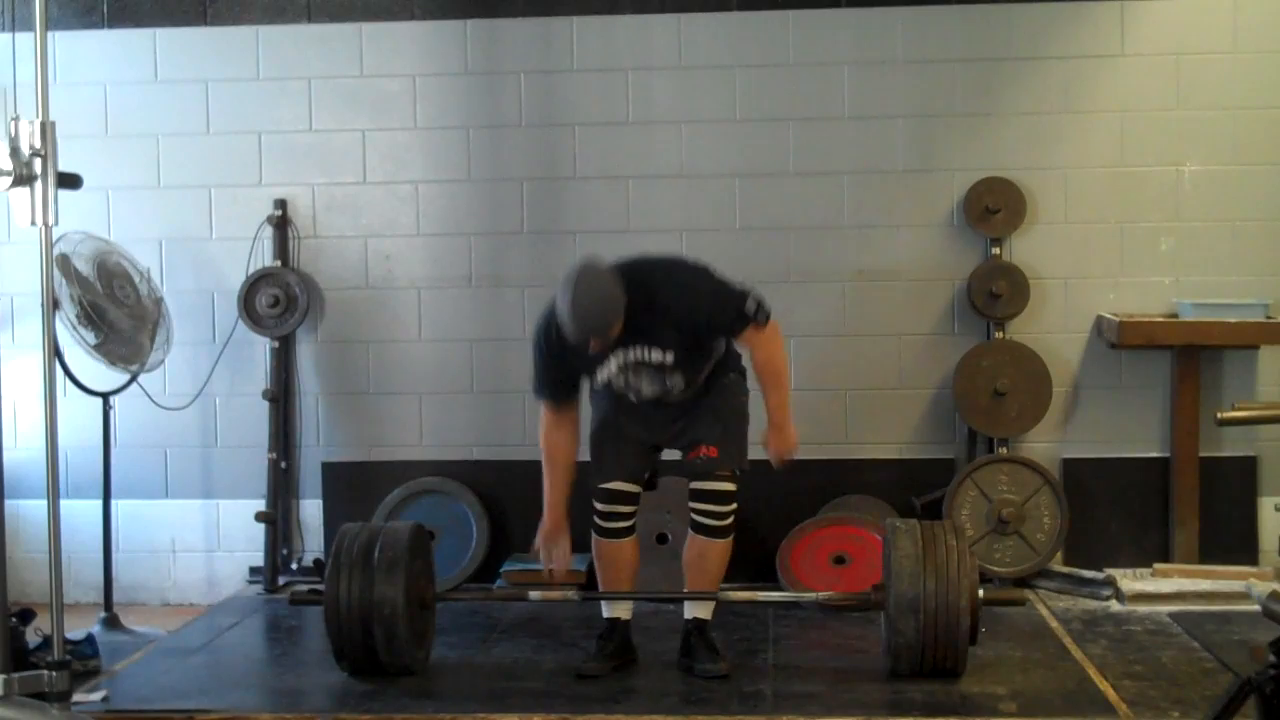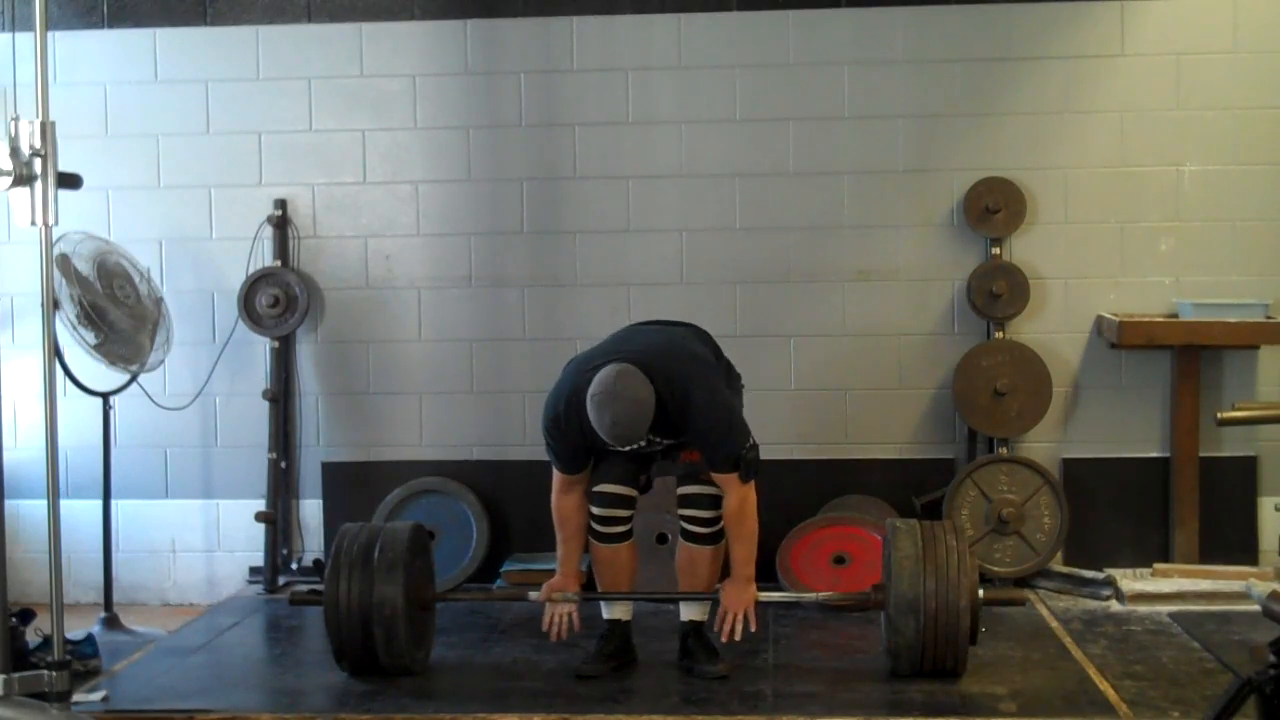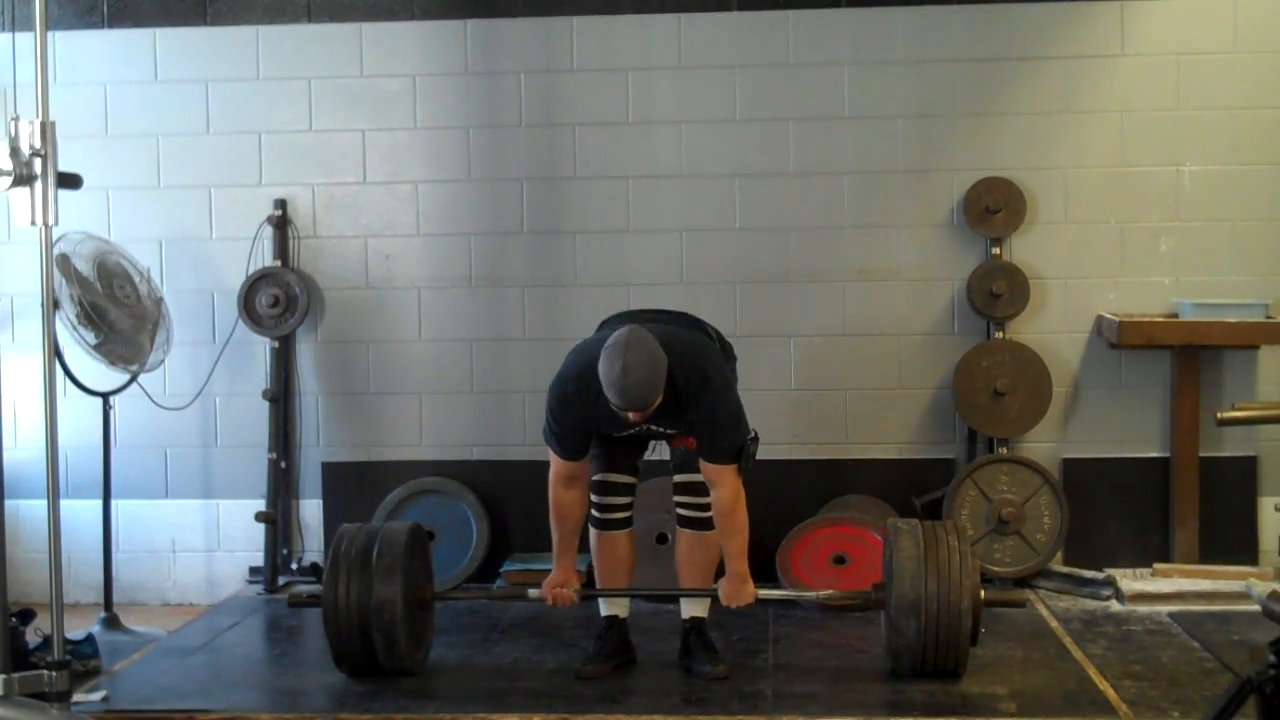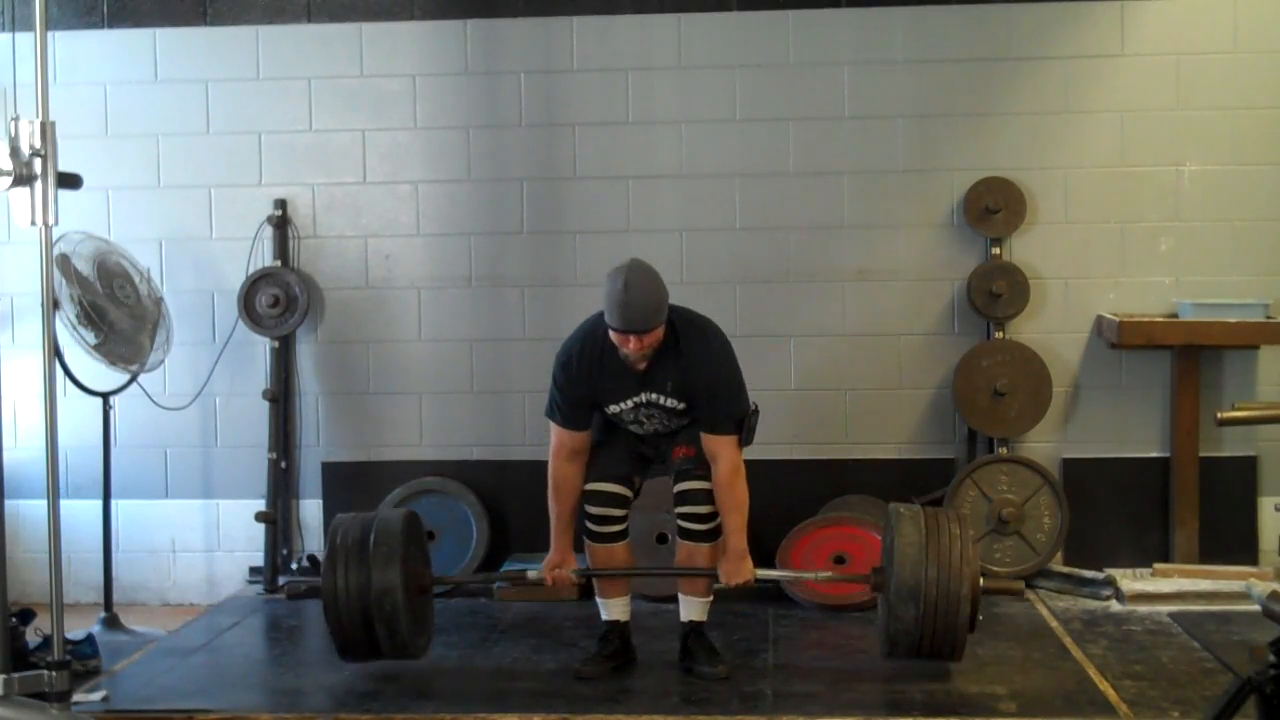
dt=1s
person 1, frame 1
left shoulder: (682, 289)
right shoulder: (555, 335)
left elbow: (761, 331)
right elbow: (558, 422)
left wrist: (780, 423)
right wrist: (555, 516)
left hip: (708, 393)
right hip: (625, 401)
left knee: (713, 501)
right knee: (611, 504)
left ankle: (697, 635)
right ankle: (615, 636)
person 1, frame 2
left shoulder: (705, 400)
right shoulder: (566, 406)
left elbow: (738, 491)
right elbow: (569, 490)
left wrist: (742, 579)
right wrist: (566, 573)
left hip: (698, 389)
left knee: (703, 507)
right knee: (606, 506)
left ankle: (693, 635)
right ankle: (616, 635)
person 1, frame 3
left shoulder: (707, 379)
right shoulder: (573, 385)
left elbow: (724, 485)
right elbow: (567, 482)
left wrist: (738, 573)
right wrist: (563, 567)
left hip: (690, 388)
left knee: (697, 498)
right knee: (607, 499)
left ankle: (694, 633)
right ankle: (613, 633)
person 1, frame 4
left shoulder: (706, 347)
right shoulder: (579, 353)
left elbow: (725, 458)
right elbow: (567, 455)
left wrist: (737, 551)
right wrist: (560, 546)
left hip: (693, 427)
right hip: (618, 428)
left knee: (700, 506)
right knee: (600, 508)
left ankle: (693, 634)
right ankle: (615, 634)
